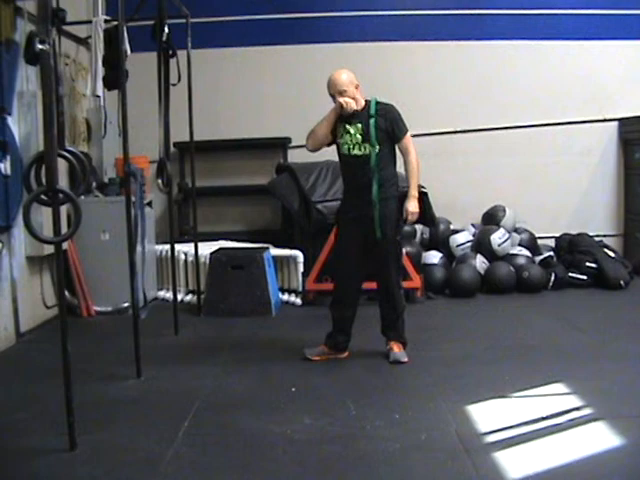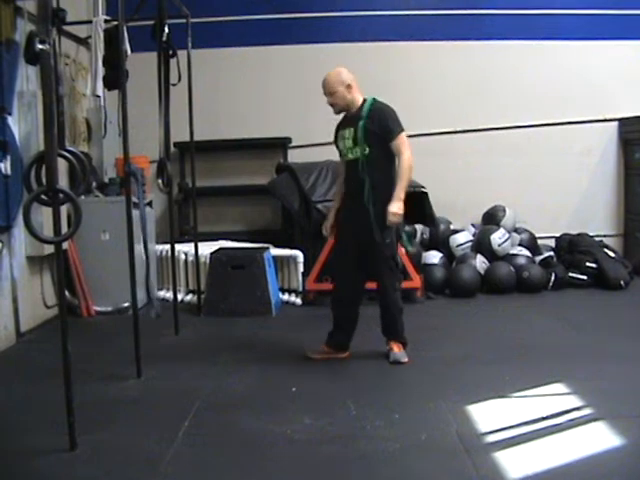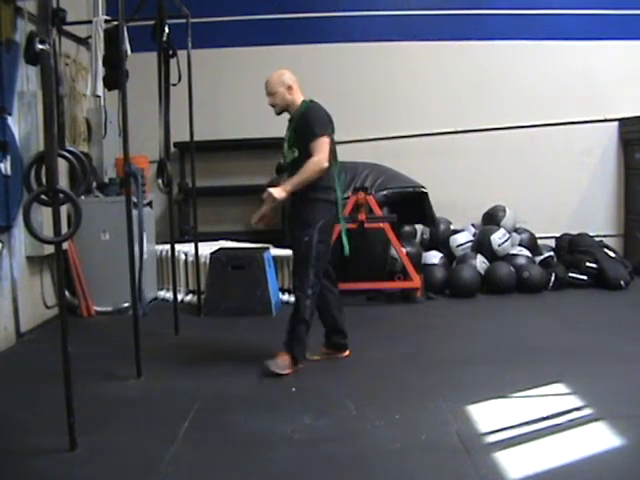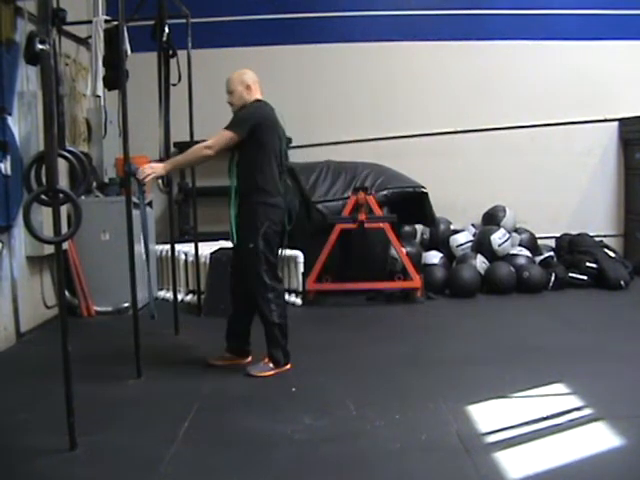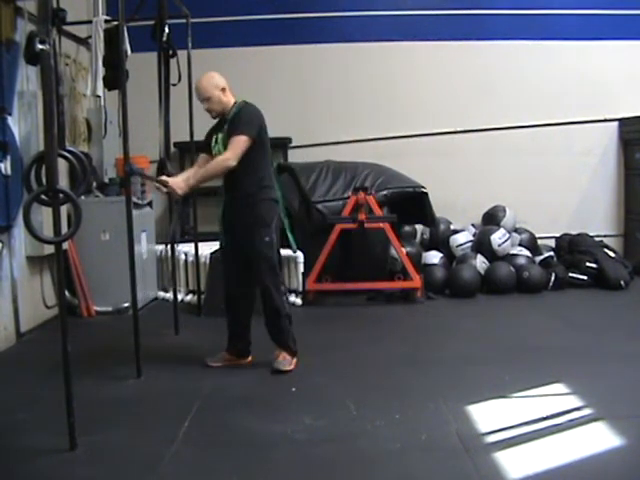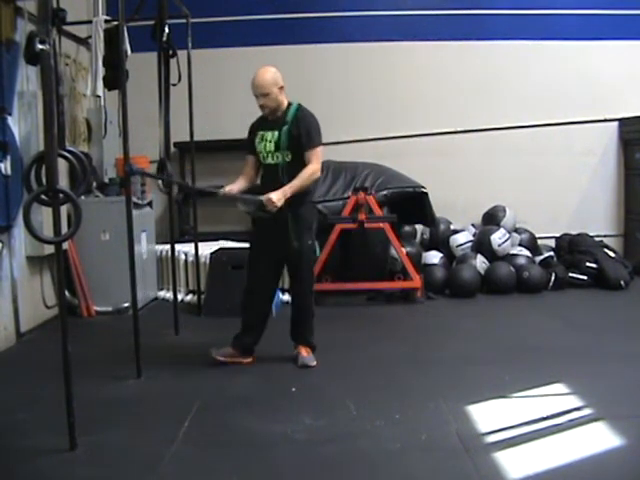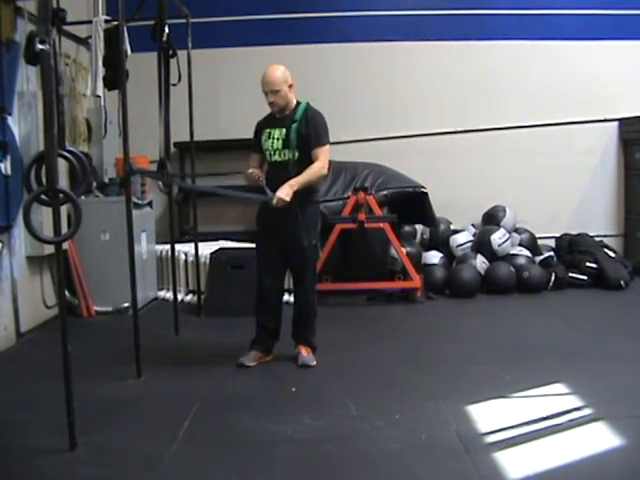
dt=0.7s
person 1, frame 1
left shoulder: (385, 113)
right shoulder: (338, 121)
left elbow: (409, 153)
right elbow: (312, 144)
left wrist: (412, 196)
right wrist: (335, 111)
left hip: (384, 207)
right hip: (351, 209)
left knee: (389, 276)
right knee: (345, 278)
left ankle: (395, 340)
right ankle: (337, 343)
person 1, frame 2
left shoulder: (381, 114)
right shoulder: (342, 127)
left elbow: (404, 155)
left wrist: (397, 199)
right wrist: (333, 210)
left hip: (379, 211)
right hip: (351, 211)
left knee: (387, 277)
right knee: (344, 279)
left ankle: (396, 341)
right ankle: (338, 343)
person 1, frame 3
left shoulder: (313, 114)
right shoulder: (296, 121)
left elbow: (321, 161)
left wrist: (284, 189)
right wrist: (270, 205)
left hip: (318, 207)
right hip: (304, 207)
left knee: (306, 279)
right knee: (320, 276)
left ankle: (292, 353)
right ankle: (337, 343)
person 1, frame 4
left shoulder: (254, 114)
right shoulder: (265, 118)
left elbow: (210, 148)
left wrist: (165, 166)
left hip: (262, 211)
right hip: (259, 209)
left knee: (264, 282)
right knee: (241, 281)
left ankle: (278, 357)
right ankle: (237, 349)
person 1, frame 5
left shoulder: (247, 115)
right shoulder: (216, 130)
left elbow: (229, 160)
right elbow: (201, 169)
left wrist: (187, 182)
right wrist: (176, 181)
left hip: (260, 210)
right hip: (233, 211)
left knee: (268, 281)
right knee: (235, 284)
left ankle: (286, 349)
right ankle: (238, 349)
person 1, frame 6
left shoulder: (303, 120)
right shoulder: (257, 127)
left elbow: (315, 168)
right elbow: (250, 172)
left wrist: (283, 194)
right wrist: (234, 188)
left hip: (297, 213)
right hip: (266, 213)
left knee: (302, 283)
right knee: (257, 283)
left ankle: (304, 345)
right ankle: (243, 347)
person 1, frame 7
left shoulder: (311, 118)
right shoulder: (263, 125)
left elbow: (322, 166)
right elbow: (257, 165)
left wrist: (291, 187)
right wrist: (253, 175)
left hip: (302, 212)
right hip: (270, 213)
left knee: (305, 281)
right knee: (267, 282)
left ankle: (305, 344)
right ankle: (263, 345)
